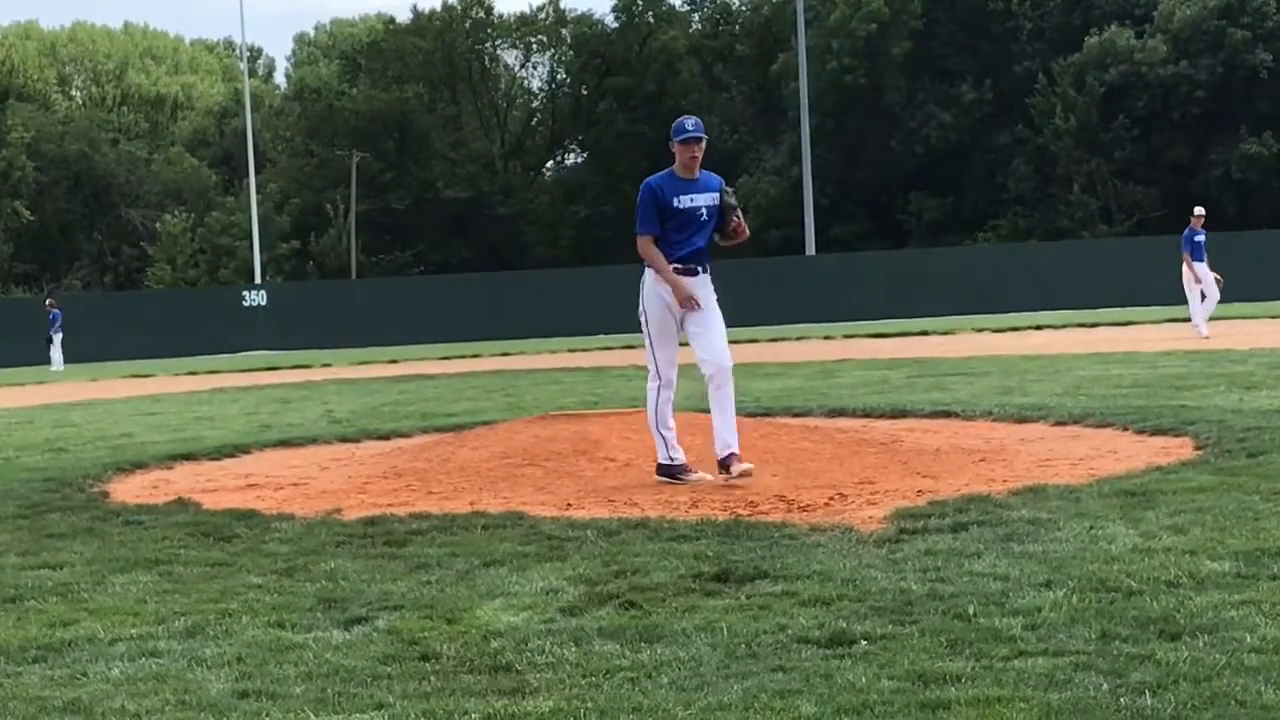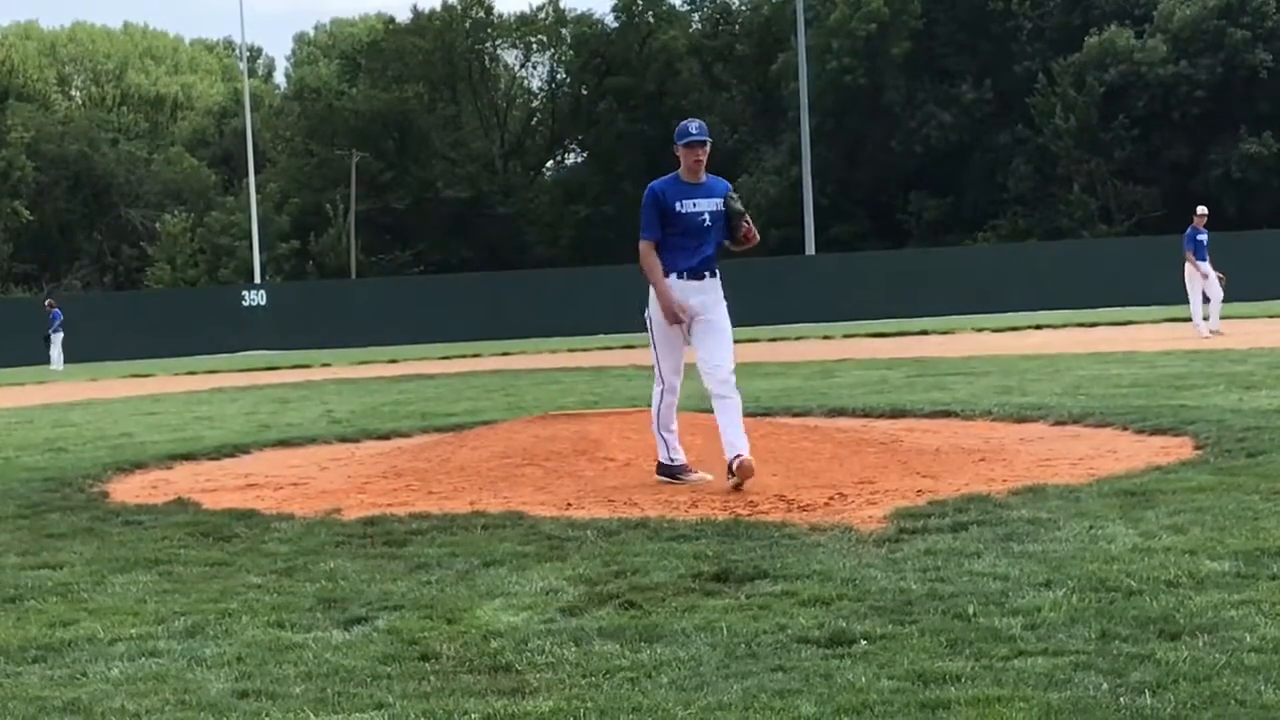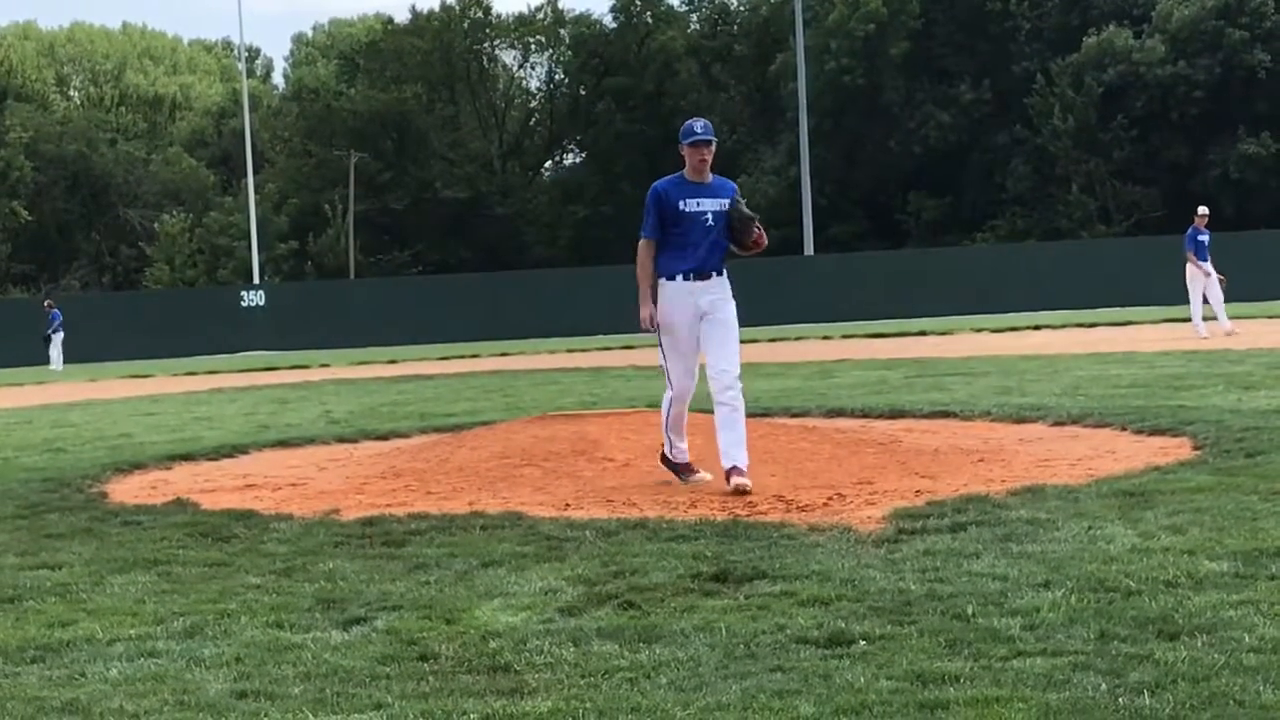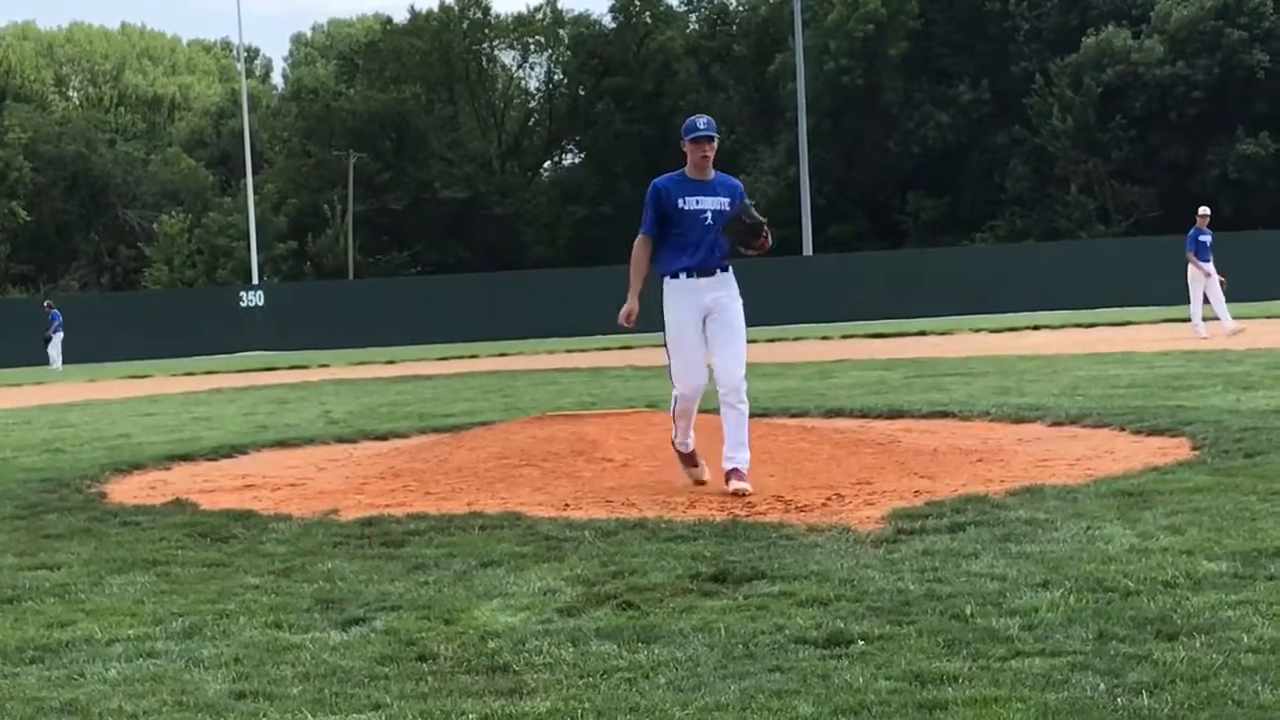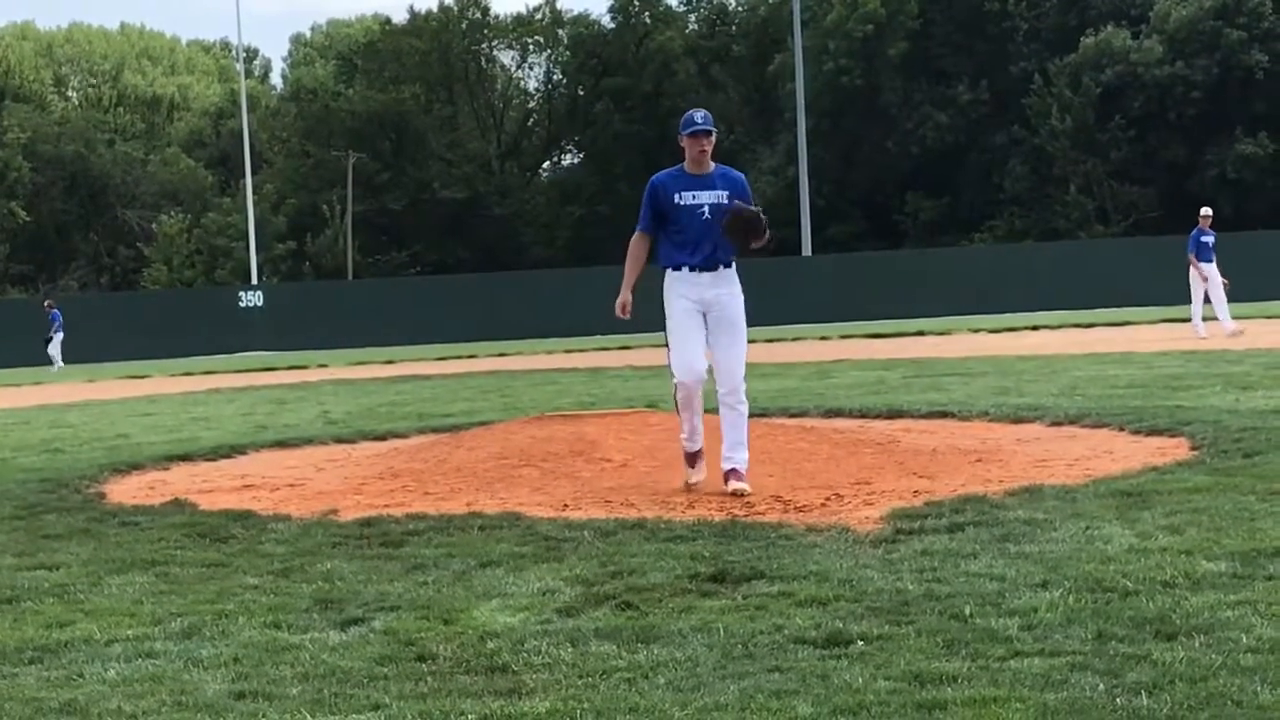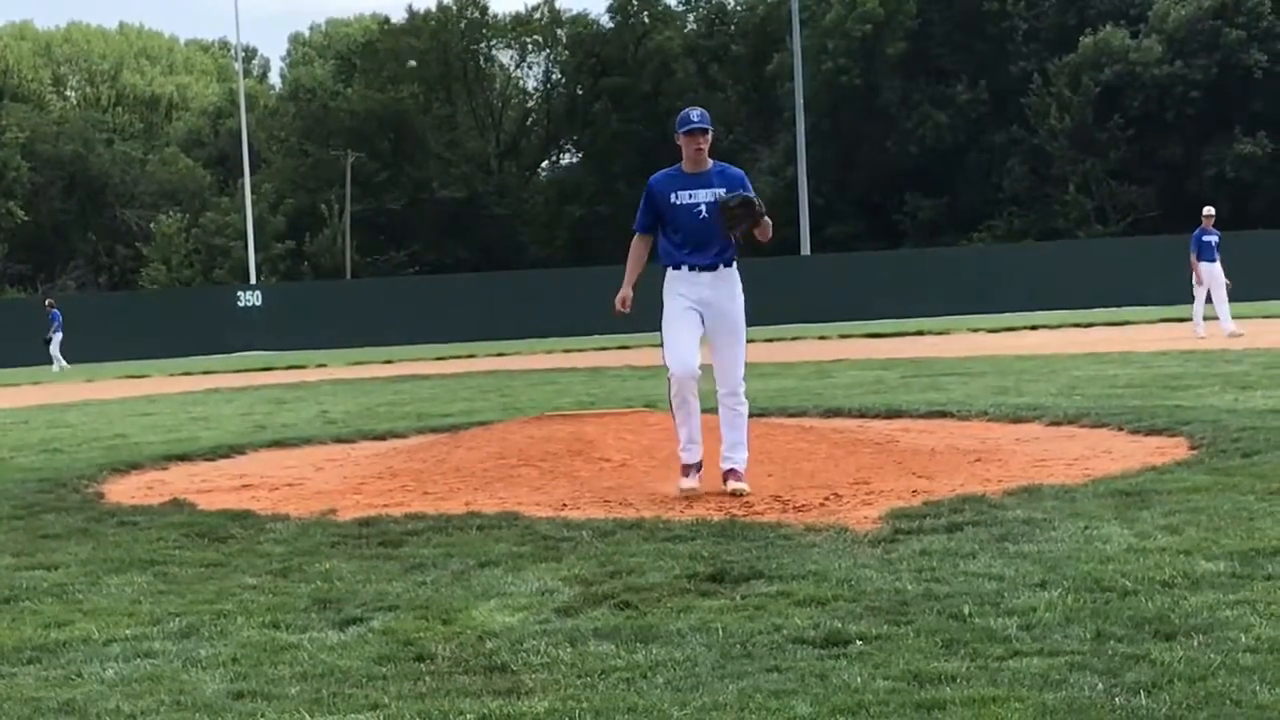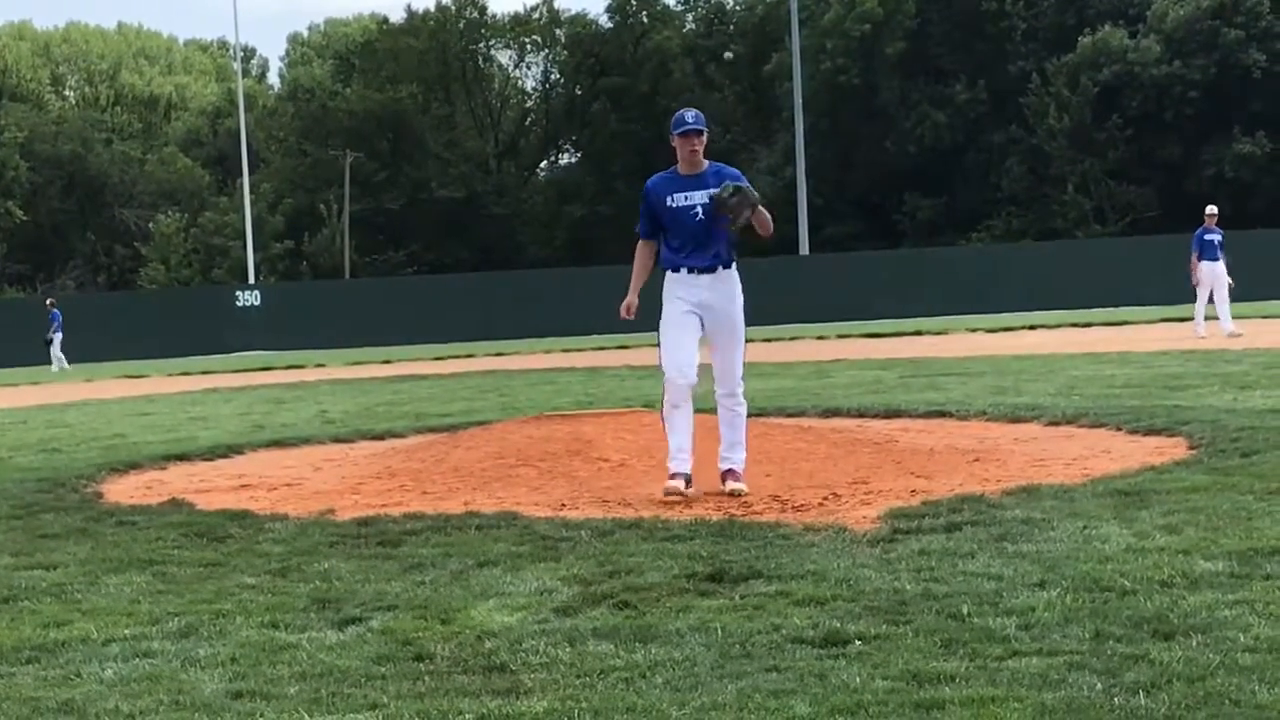
dt=0.1s
person 1, frame 1
left shoulder: (716, 184)
right shoulder: (655, 187)
left elbow: (720, 237)
right elbow: (644, 244)
left wrist: (739, 233)
right wrist: (676, 284)
left hip: (701, 284)
right hip: (661, 287)
left knee: (720, 364)
right knee: (663, 377)
left ankle: (728, 454)
right ankle: (669, 460)
person 1, frame 2
left shoulder: (722, 190)
right shoulder: (659, 192)
left elbow: (728, 240)
right elbow: (647, 249)
left wrist: (748, 238)
right wrist: (663, 297)
left hip: (710, 290)
right hip: (670, 291)
left knee: (721, 375)
right knee: (668, 382)
left ankle: (738, 457)
right ankle: (669, 462)
person 1, frame 3
left shoulder: (729, 191)
right shoulder: (662, 191)
left elbow: (735, 244)
right elbow: (646, 248)
left wrist: (755, 244)
right wrist: (645, 302)
left hip: (718, 291)
right hip: (674, 293)
left knee: (727, 380)
right knee: (680, 386)
left ankle: (735, 467)
right ankle: (674, 455)
person 1, frame 4
left shoulder: (732, 188)
right shoulder: (663, 189)
right elbow: (644, 242)
right wrist: (632, 296)
left hip: (723, 288)
right hip: (680, 291)
left knee: (732, 382)
right knee: (689, 384)
left ankle: (736, 467)
right ankle: (683, 444)
person 1, frame 5
left shoulder: (734, 181)
right shoulder: (661, 184)
right elbow: (642, 238)
left wrist: (757, 235)
right wrist: (626, 288)
left hip: (725, 284)
right hip: (681, 286)
left knee: (732, 381)
right knee: (689, 374)
left ankle: (734, 466)
right ankle: (692, 446)
person 1, frame 6
left shoulder: (733, 178)
right shoulder: (659, 184)
left elbow: (764, 234)
right elbow: (643, 238)
left wrist: (757, 219)
right wrist: (628, 284)
left hip: (724, 282)
right hip: (679, 285)
left knee: (731, 382)
right knee: (682, 370)
left ankle: (733, 467)
right ankle: (690, 461)
person 1, frame 7
left shoulder: (729, 178)
right shoulder: (656, 187)
left elbow: (767, 230)
right elbow: (647, 244)
left wrist: (753, 209)
right wrist: (633, 291)
left hip: (723, 283)
right hip: (679, 288)
left knee: (729, 383)
right knee: (678, 378)
left ankle: (732, 467)
right ankle: (679, 470)
